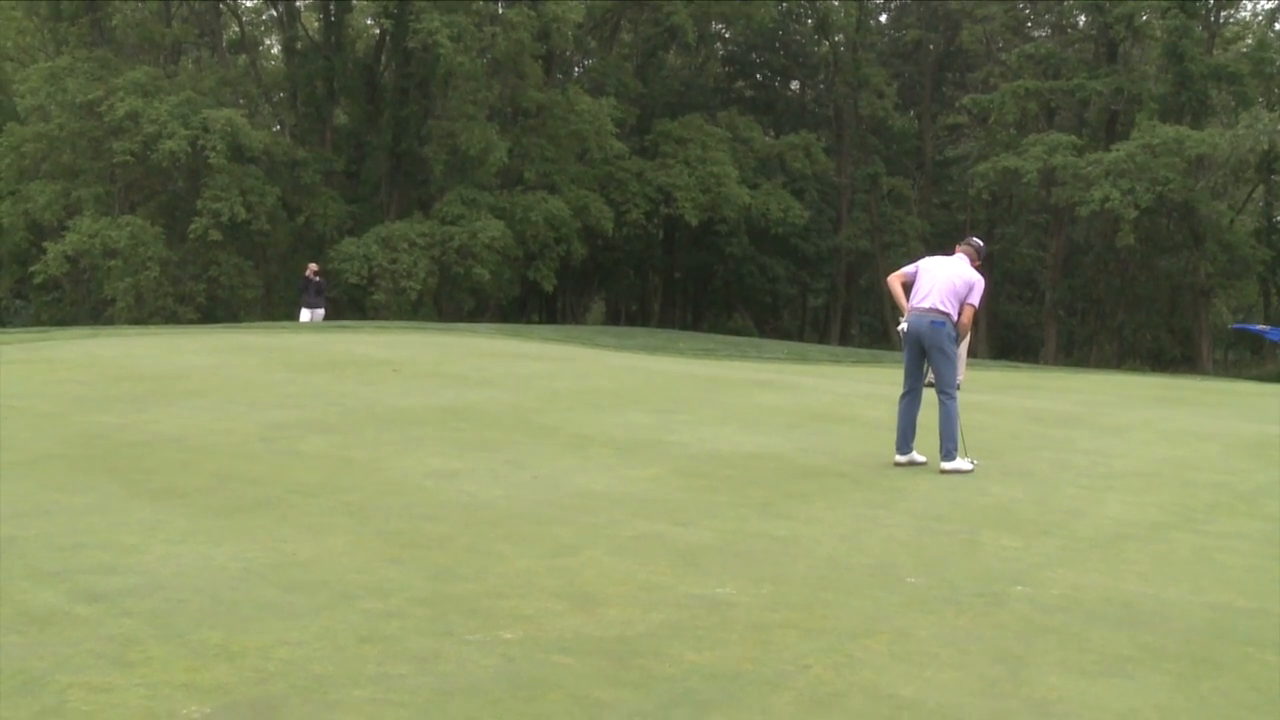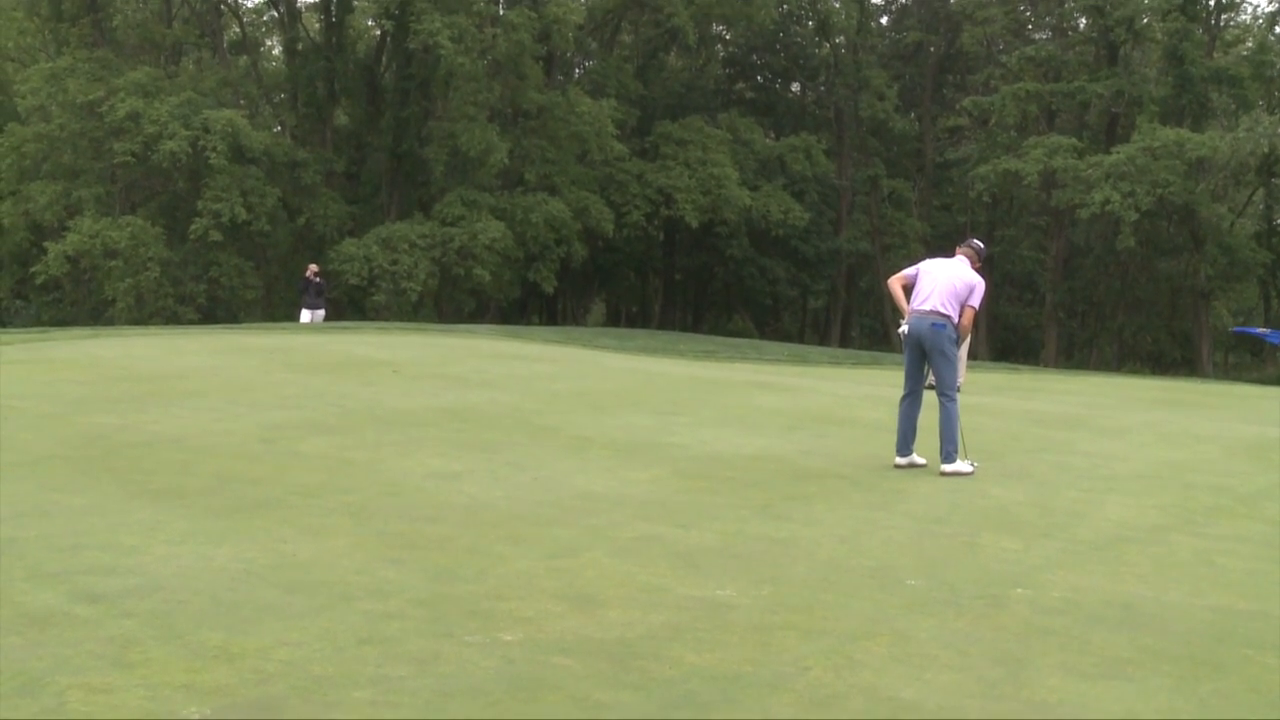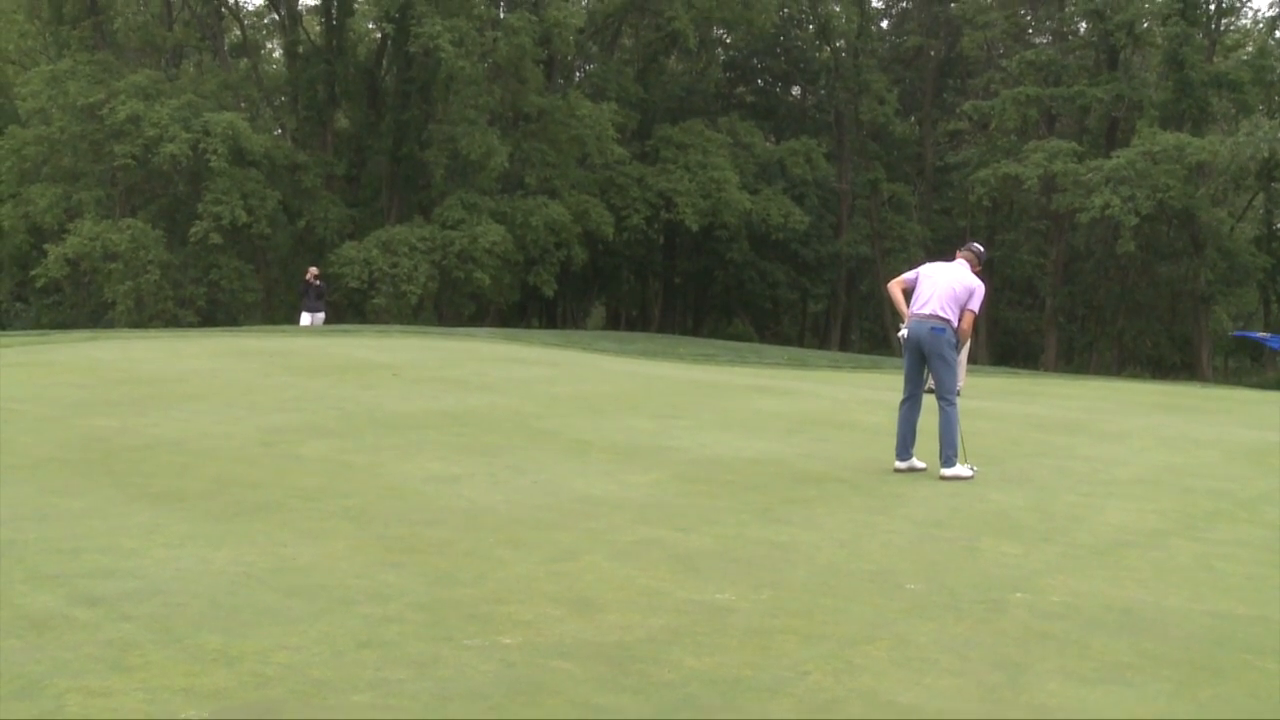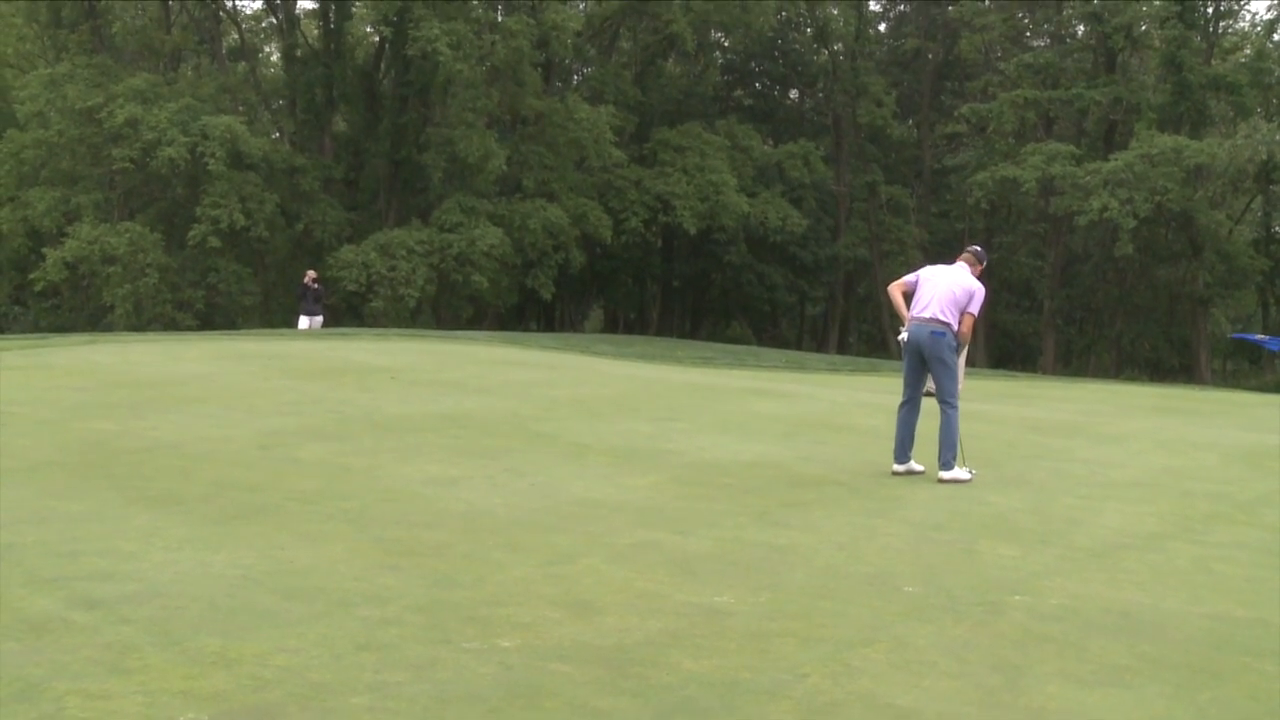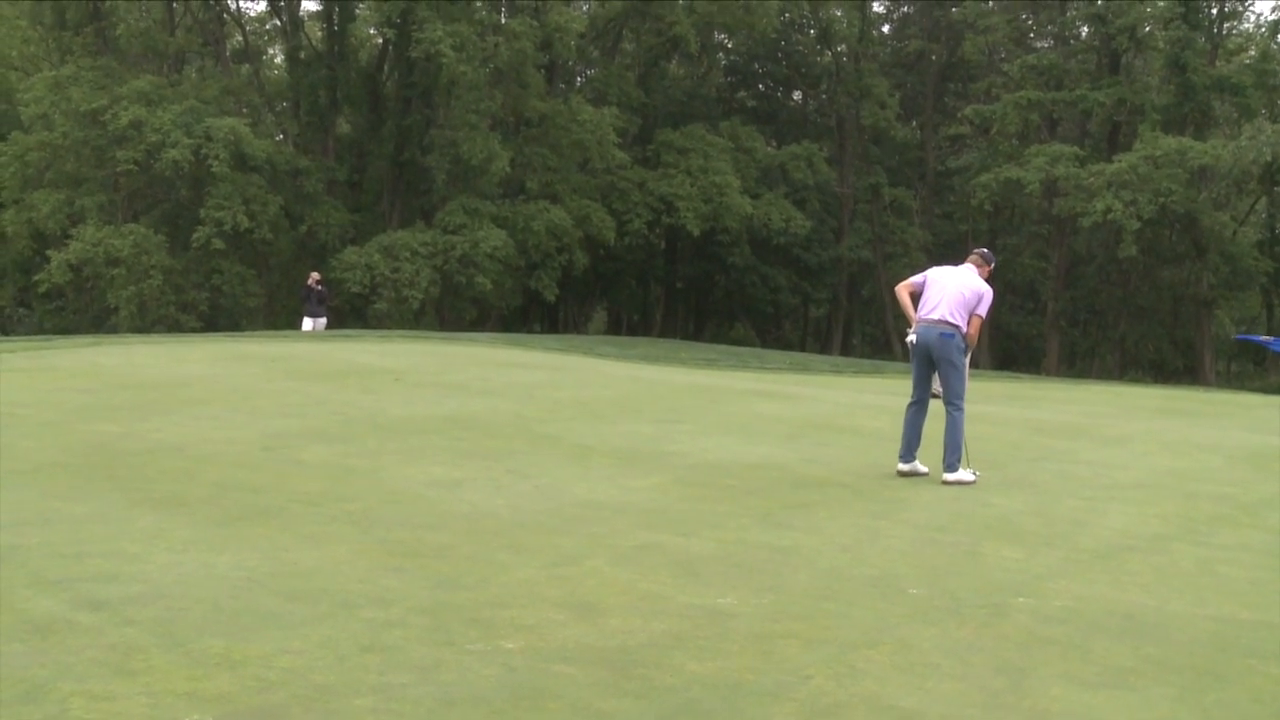
dt=0.2s
person 1, frame 1
left shoulder: (929, 261)
right shoulder: (975, 277)
left elbow: (893, 279)
right elbow: (965, 320)
left wrist: (907, 312)
right wrist: (955, 343)
left hip: (913, 322)
right hip: (939, 326)
left knee: (911, 389)
right knee: (947, 394)
left ankle: (904, 451)
right ankle: (949, 458)
person 1, frame 2
left shoulder: (930, 263)
right shoulder: (976, 279)
left elbow: (894, 282)
right elbow: (965, 323)
left wrist: (907, 314)
right wrist: (956, 346)
left hip: (914, 325)
right hip: (940, 328)
left knee: (911, 392)
right knee: (947, 396)
left ankle: (904, 453)
right ankle: (949, 460)
person 1, frame 3
left shoulder: (930, 267)
right shoulder: (975, 283)
left elbow: (894, 285)
right elbow: (965, 326)
left wrist: (907, 318)
right wrist: (956, 350)
left hip: (913, 329)
right hip: (939, 332)
left knee: (911, 396)
right knee: (947, 400)
left ankle: (903, 457)
right ankle: (949, 464)
person 1, frame 4
left shoulder: (930, 269)
right shoulder: (975, 285)
left elbow: (894, 288)
right elbow: (965, 329)
left wrist: (907, 321)
right wrist: (957, 354)
left hip: (913, 332)
right hip: (939, 336)
left knee: (910, 399)
right knee: (948, 404)
left ankle: (902, 460)
right ankle: (947, 467)
person 1, frame 5
left shoulder: (937, 271)
right shoulder: (984, 287)
left elbow: (901, 288)
right elbow: (972, 331)
left wrist: (915, 322)
right wrist: (964, 355)
left hip: (922, 333)
right hip: (948, 337)
left knee: (918, 399)
right knee: (954, 406)
left ankle: (907, 459)
right ankle: (951, 469)
